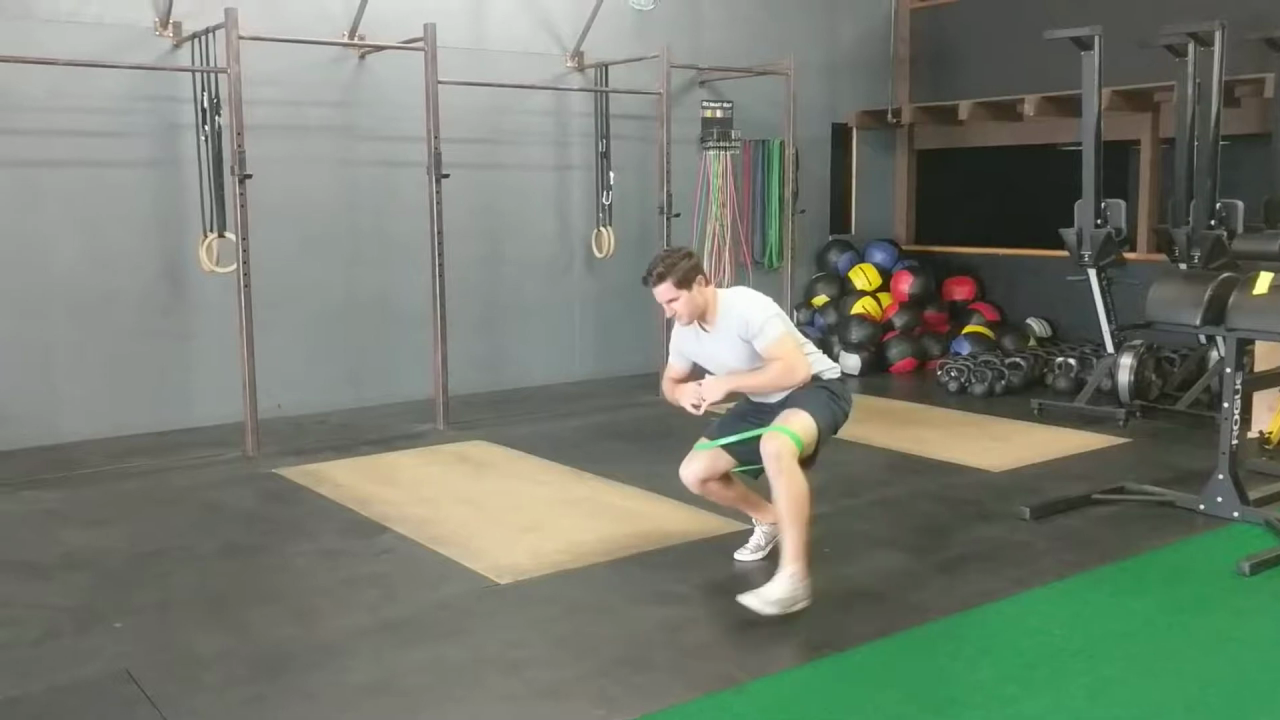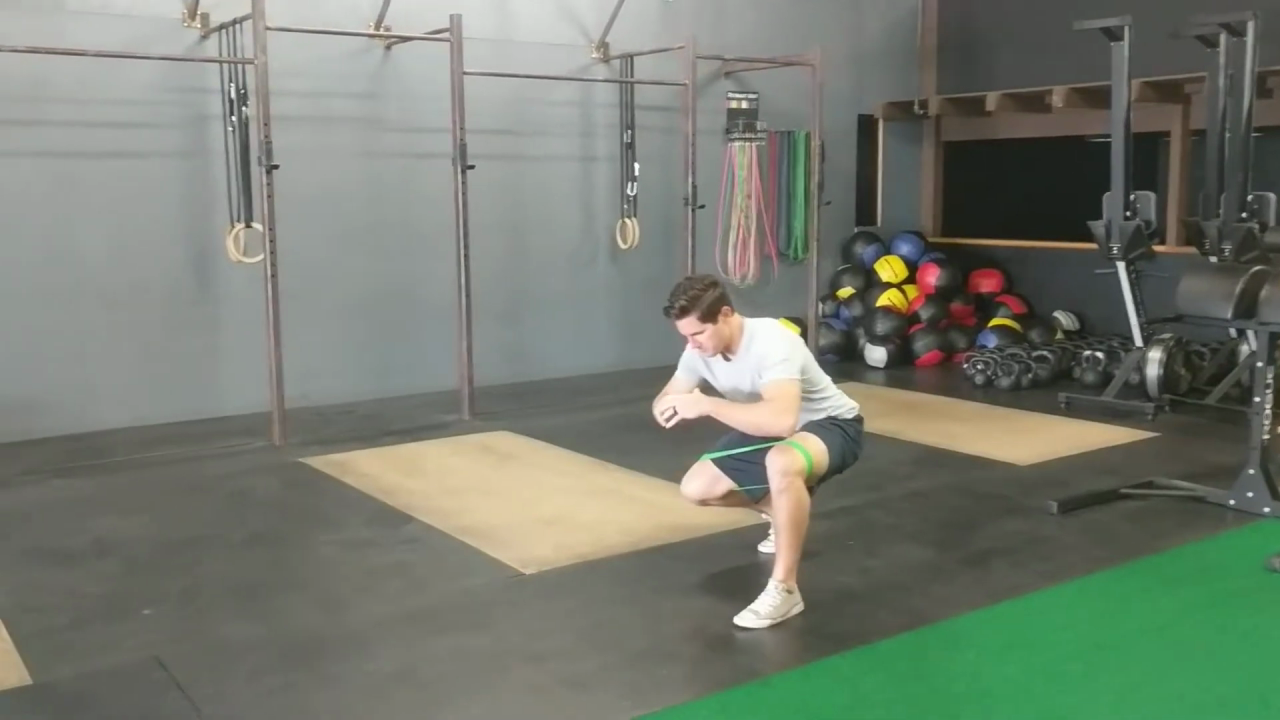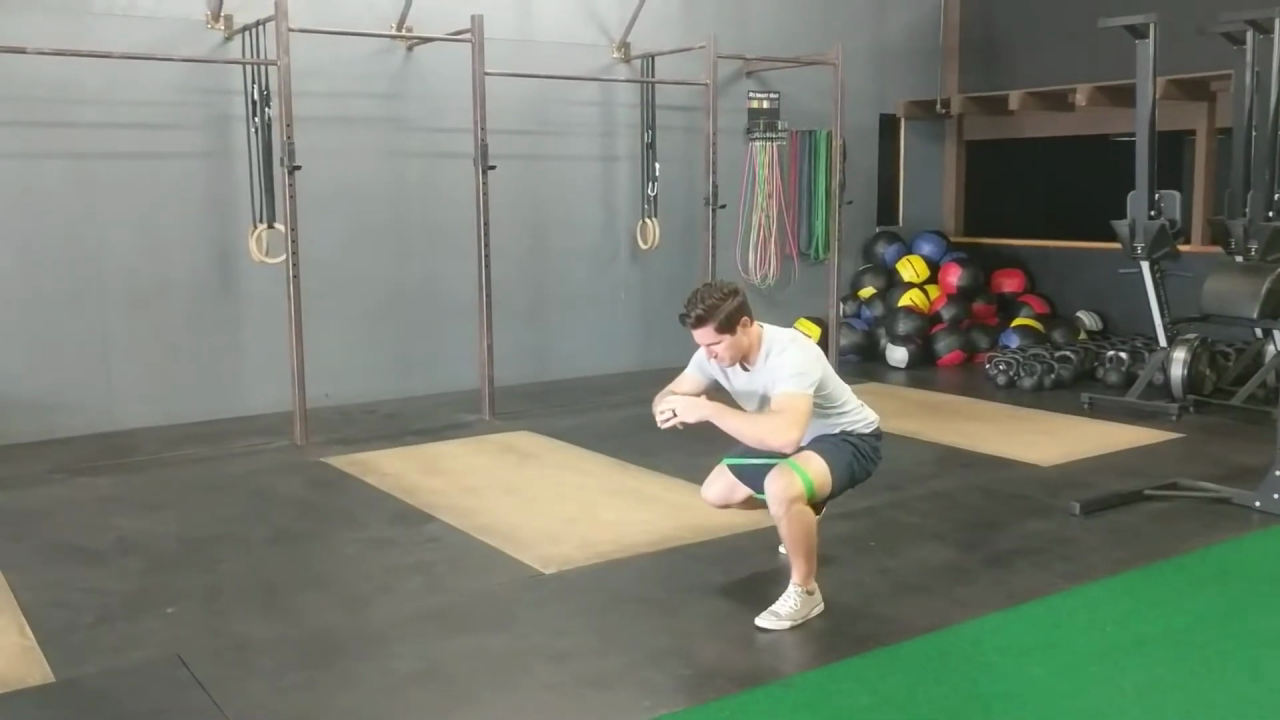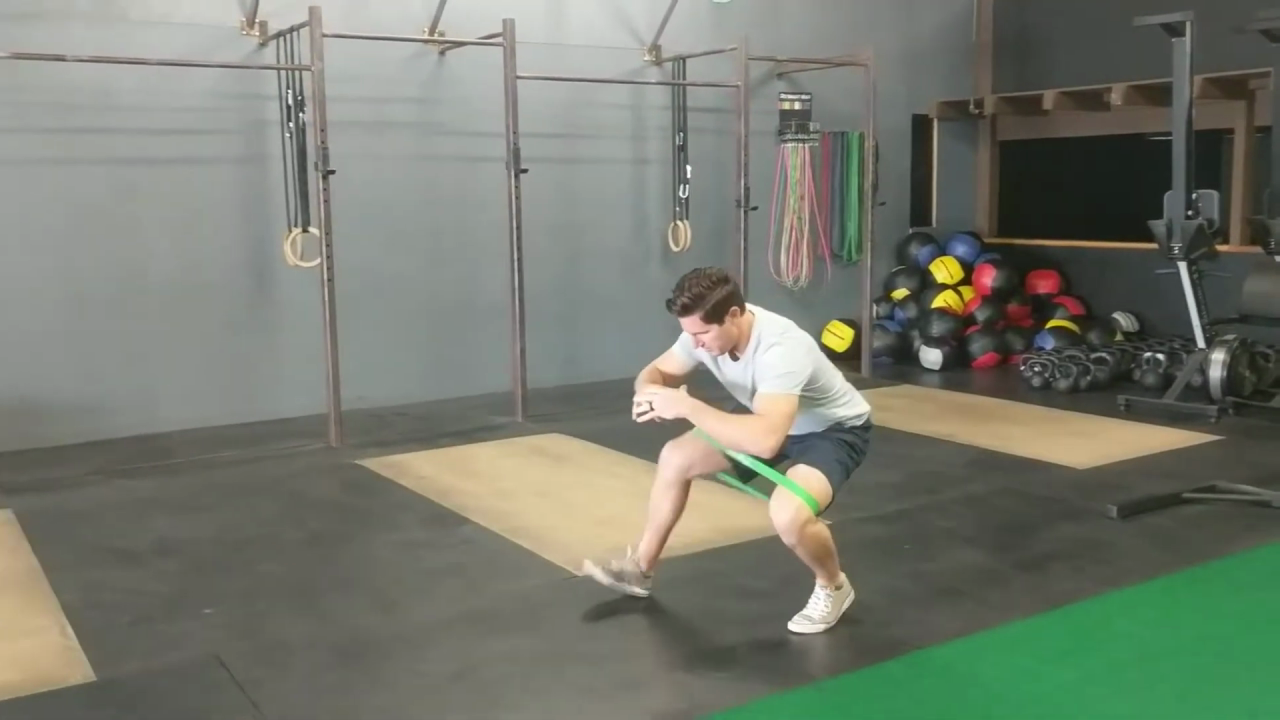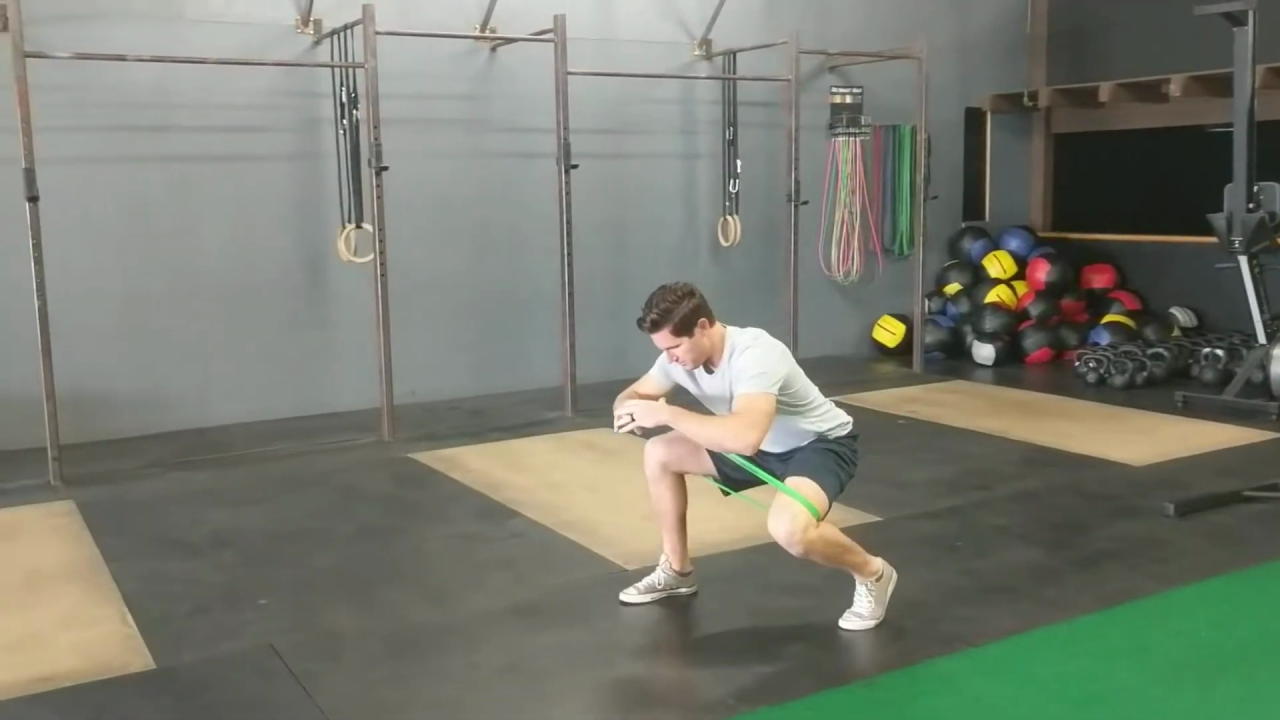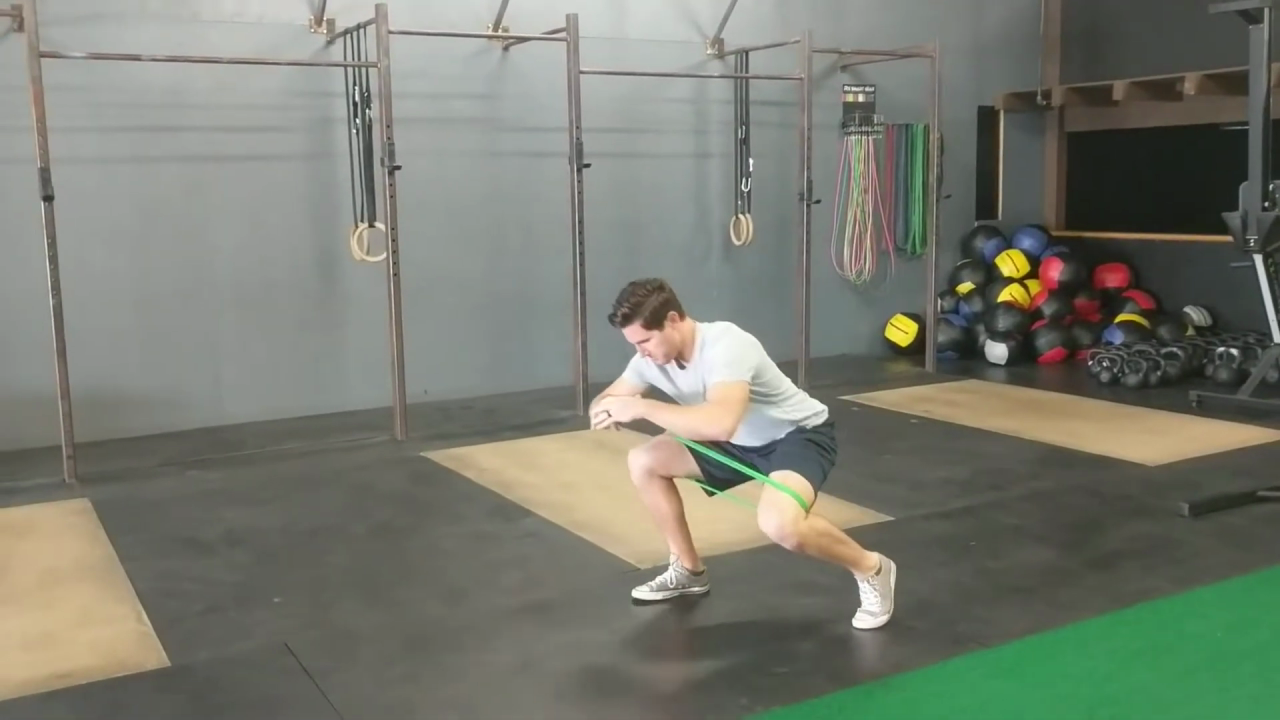
dt=0.7s
person 1, frame 1
left shoulder: (748, 308)
right shoulder: (685, 330)
left elbow: (795, 369)
right elbow: (670, 382)
left wrist: (727, 384)
right wrist: (683, 391)
left hip: (818, 388)
right hip: (765, 402)
left knee: (775, 448)
right knee: (695, 474)
left ankle: (793, 578)
right ankle: (769, 518)
person 1, frame 2
left shoulder: (772, 343)
right shoulder: (700, 351)
left elbow: (783, 419)
right elbow: (667, 396)
left wrist: (706, 404)
right wrist: (666, 407)
left hip: (833, 426)
right hip: (771, 430)
left knee: (782, 463)
right knee: (696, 488)
left ankle: (784, 589)
right ankle: (786, 511)
person 1, frame 3
left shoulder: (790, 356)
right shoulder: (716, 348)
left elbow: (786, 436)
right elbow: (668, 395)
left wrist: (708, 409)
right wrist: (669, 407)
left hip: (849, 438)
right hip: (792, 435)
left knee: (782, 487)
right knee: (716, 493)
left ankle: (805, 591)
right ankle: (805, 513)
person 1, frame 4
left shoulder: (781, 349)
right shoulder: (709, 329)
left elbow: (764, 441)
right elbow: (657, 371)
left wrist: (686, 406)
right wrist: (650, 392)
left hip: (836, 429)
right hip: (775, 419)
left knee: (788, 514)
right knee: (676, 458)
left ankle: (833, 588)
right ankle: (639, 568)
person 1, frame 5
left shoulder: (755, 355)
right shoulder: (680, 353)
left elbow: (745, 439)
right elbow: (631, 395)
left wrist: (667, 414)
right wrist: (628, 410)
left hip: (822, 443)
right hip: (764, 445)
left knee: (788, 528)
right knee: (659, 454)
left ankle: (872, 575)
right ankle: (676, 569)
person 1, frame 6
left shoulder: (725, 347)
right shoulder: (652, 355)
left elbow: (720, 424)
right elbow: (605, 399)
left wrist: (642, 407)
right wrist: (606, 411)
left hip: (800, 434)
right hip: (742, 441)
left knee: (778, 522)
right knee: (643, 461)
left ankle: (871, 569)
right ankle: (687, 568)
